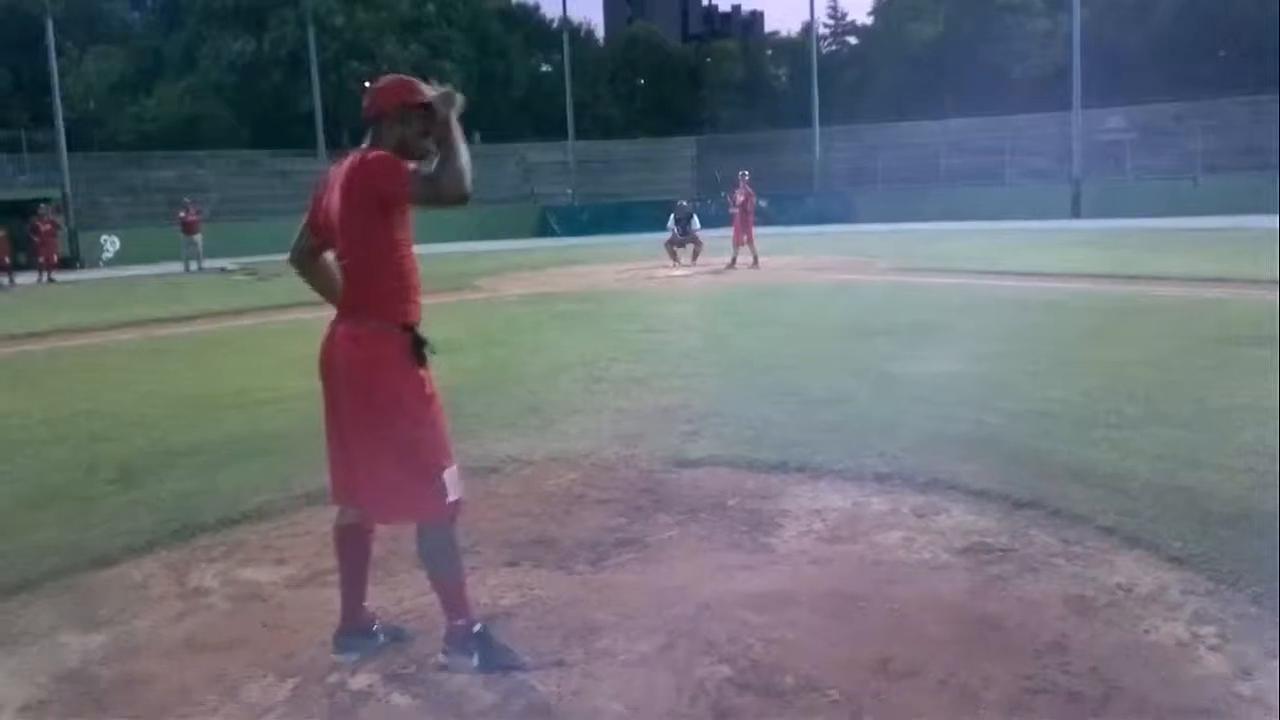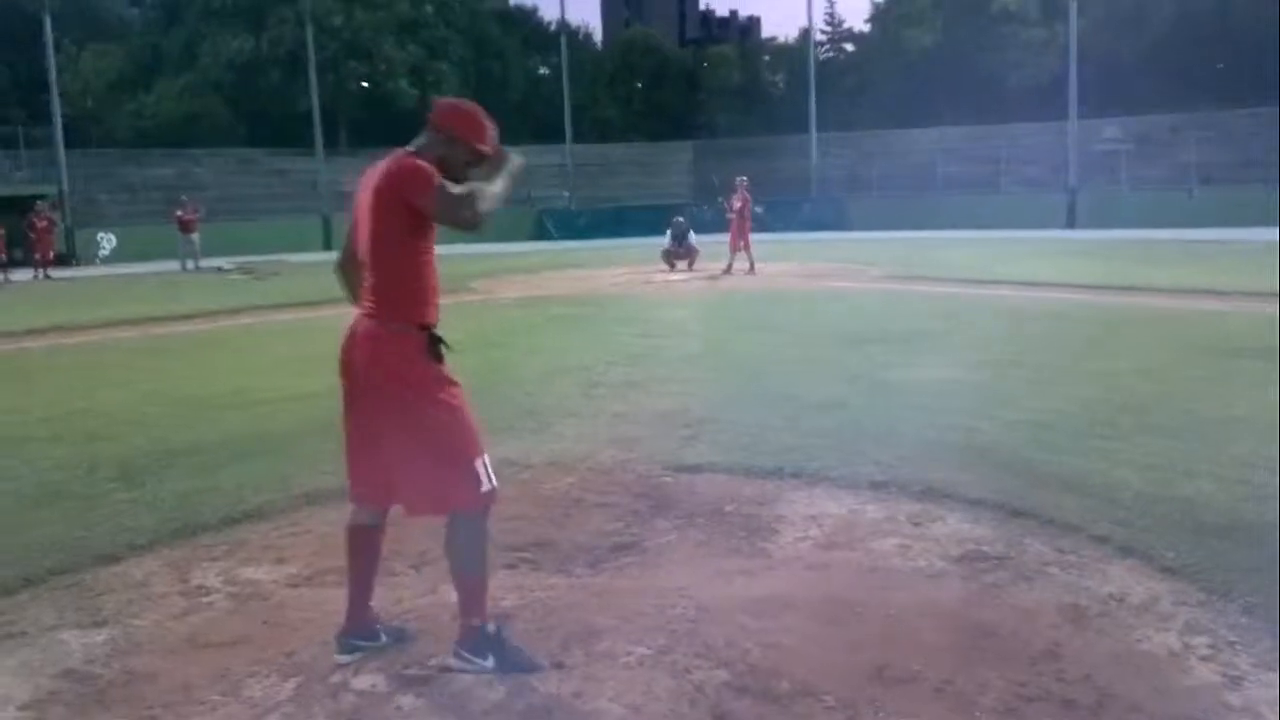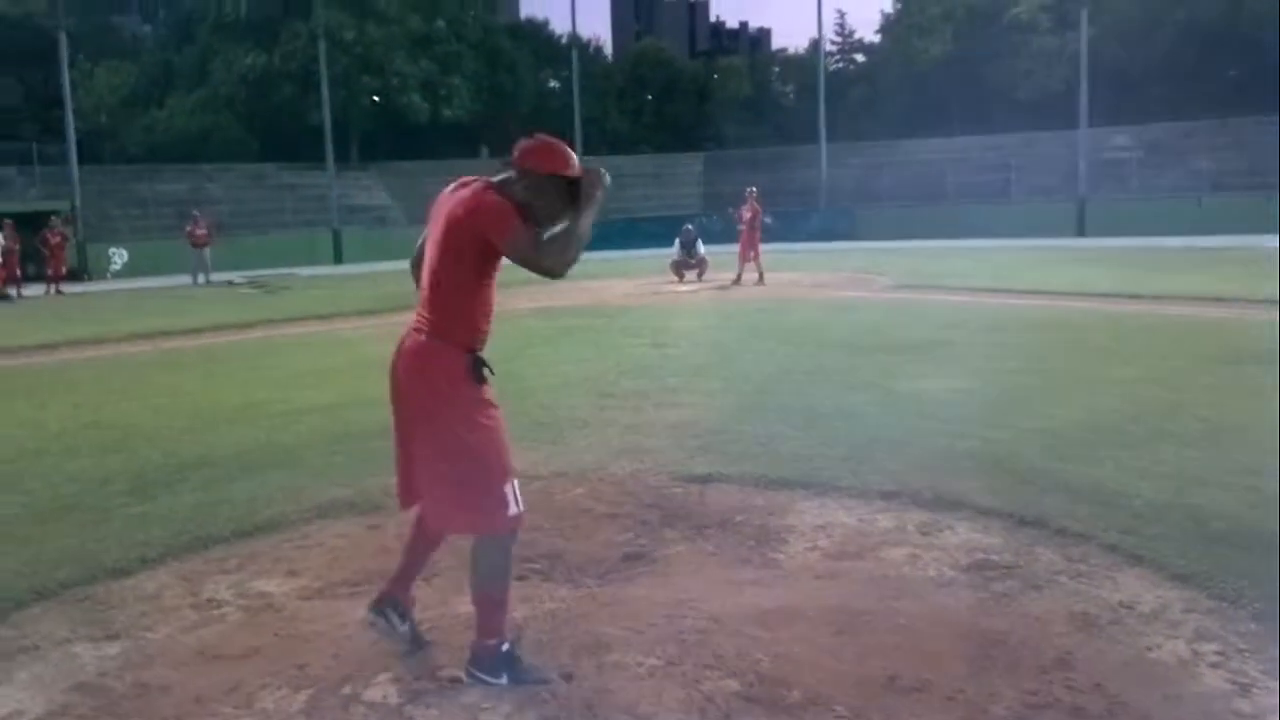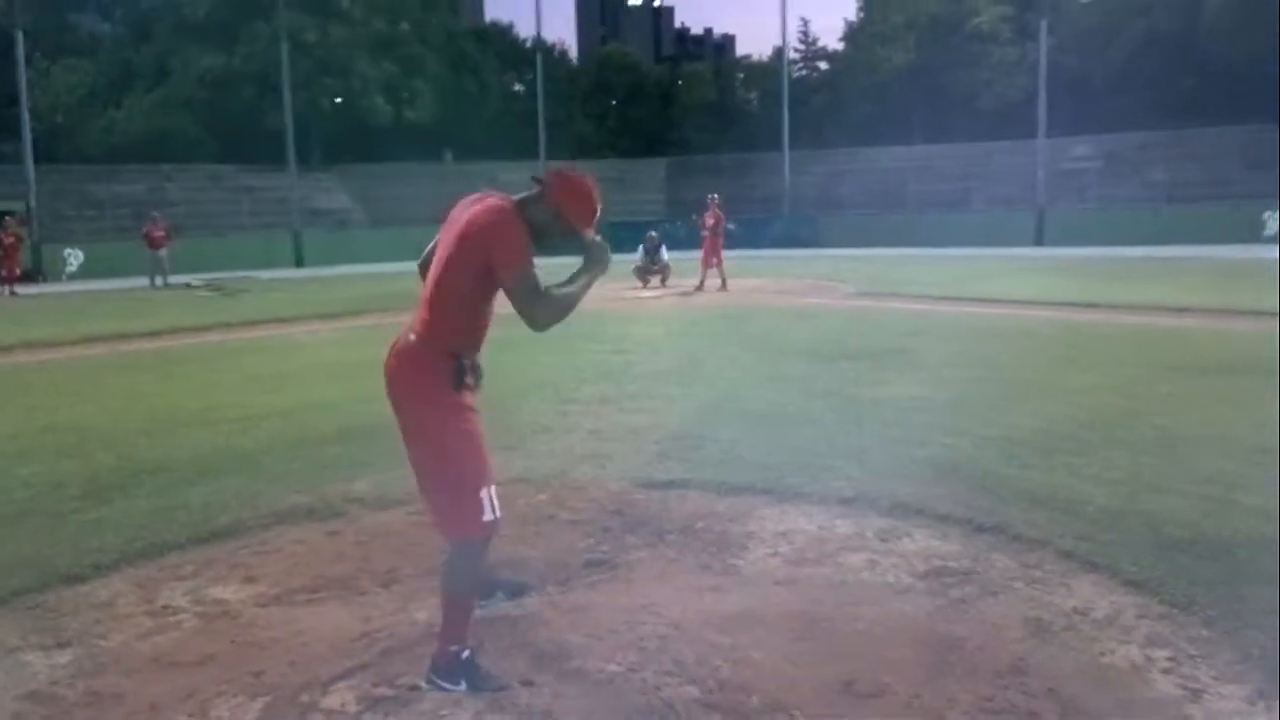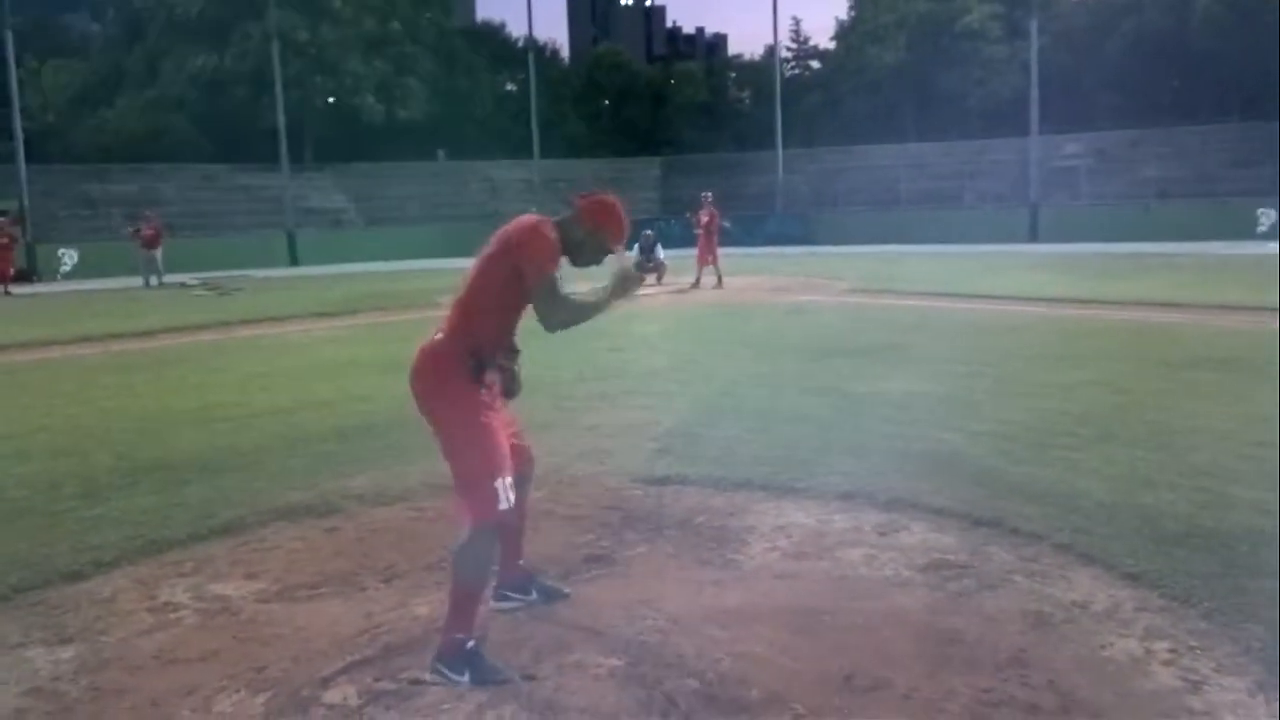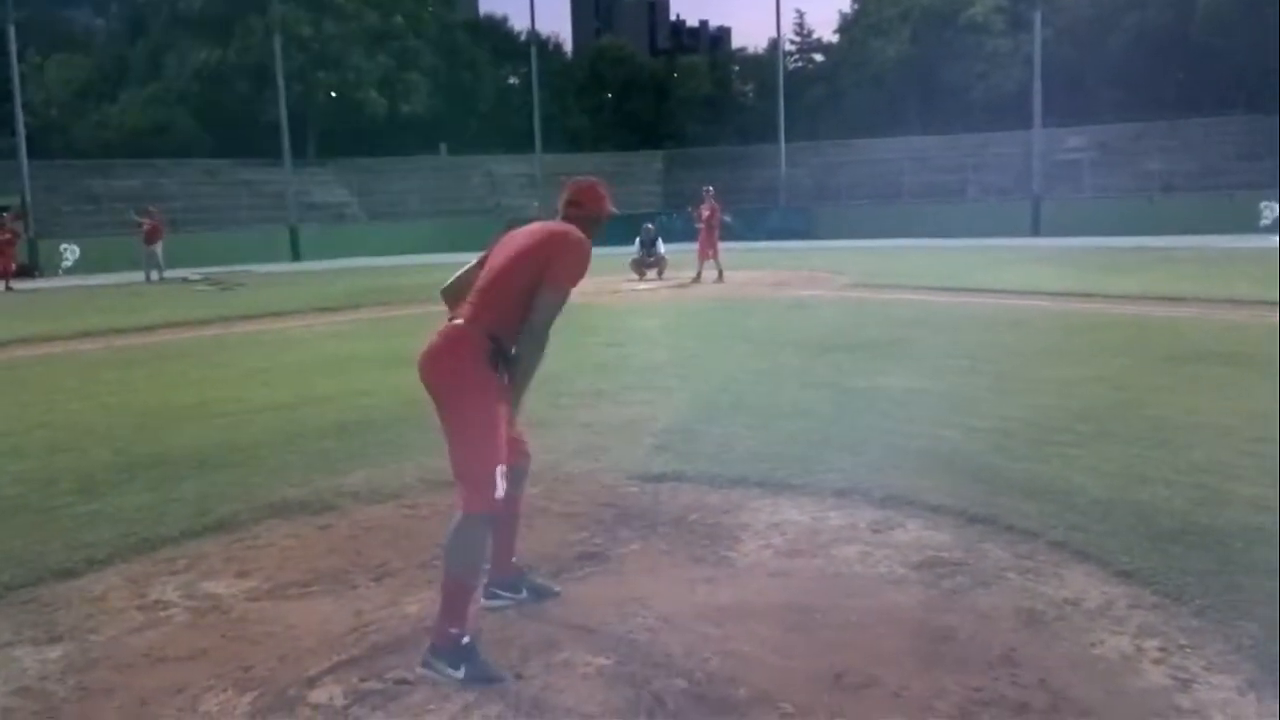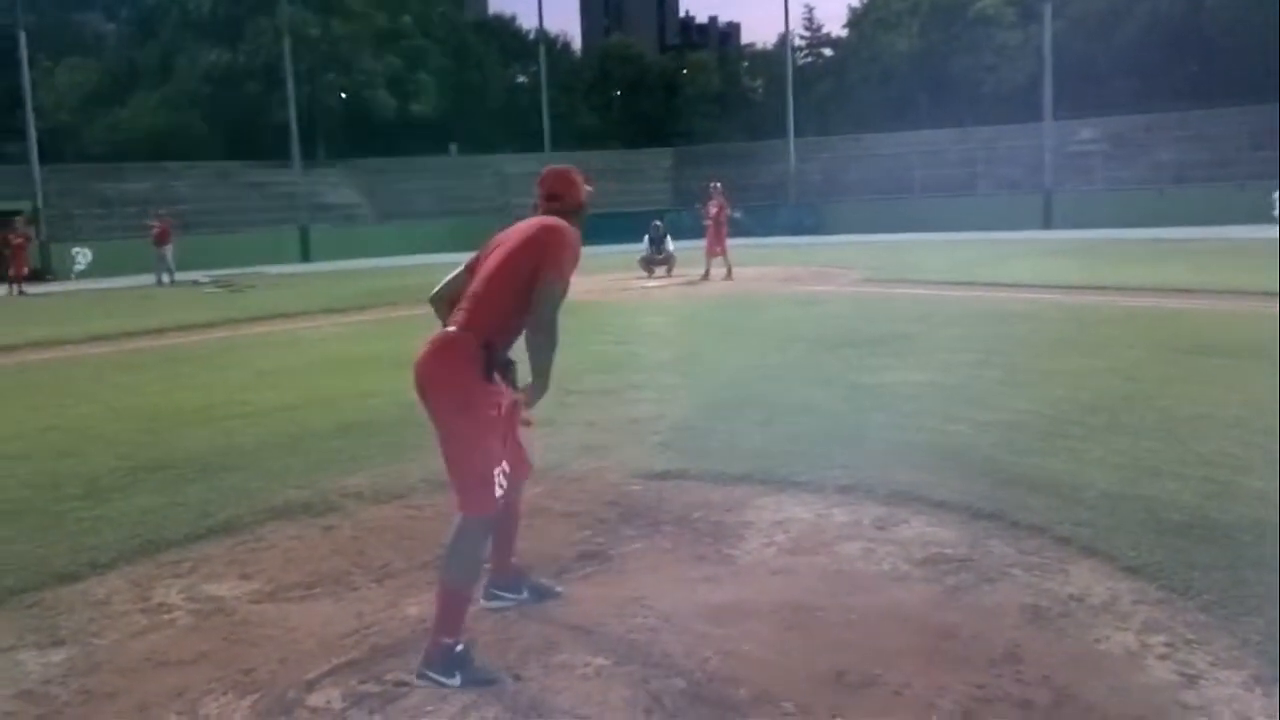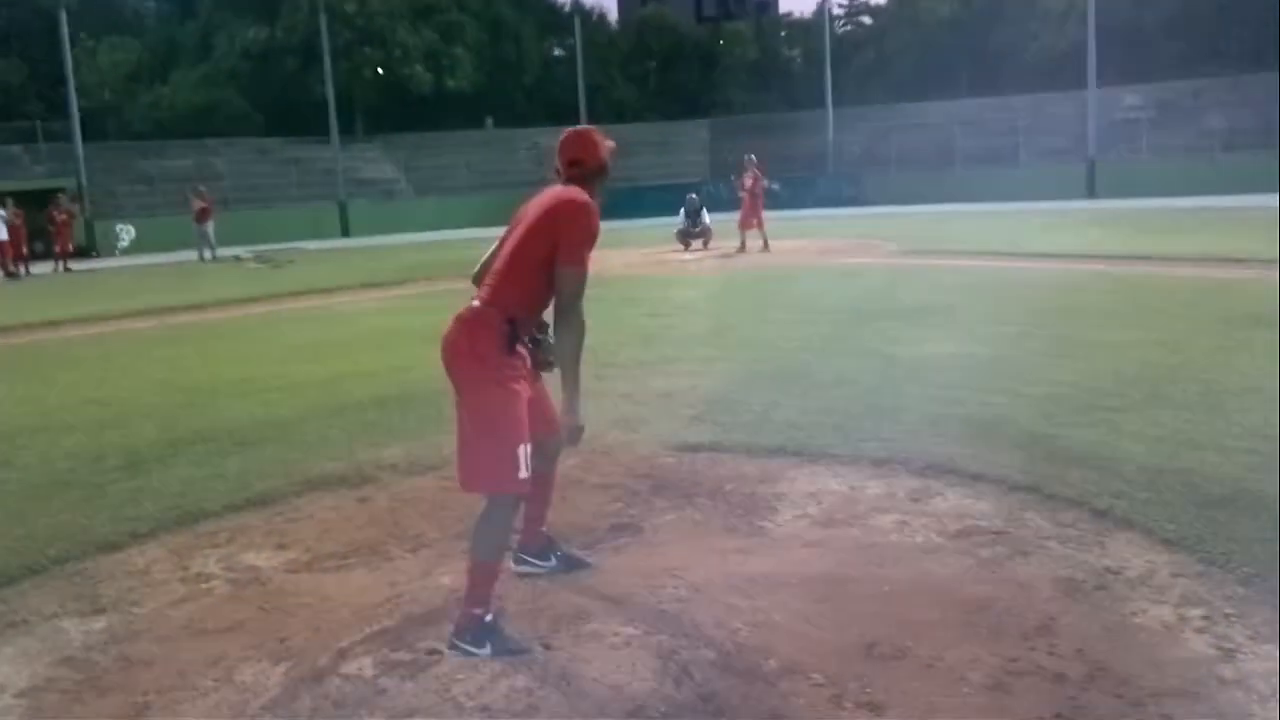
dt=0.3s
person 1, frame 1
left shoulder: (339, 176)
right shoulder: (376, 168)
left elbow: (304, 256)
right elbow: (455, 189)
right wrist: (450, 125)
left hip: (347, 343)
right hip: (386, 351)
left knee: (359, 493)
right knee: (436, 499)
left ankle: (354, 624)
right ankle: (463, 635)
person 1, frame 2
left shoulder: (378, 175)
right shoulder: (410, 173)
left elbow: (348, 262)
right elbow: (469, 214)
right wrist: (502, 168)
left hip: (366, 343)
right hip: (405, 350)
left knee: (375, 492)
right knee: (470, 492)
left ankle: (359, 624)
right ankle: (477, 636)
person 1, frame 3
left shoulder: (459, 191)
right shoulder: (488, 205)
left elbow: (419, 263)
right elbow: (553, 262)
right wrist: (590, 203)
left hip: (420, 356)
right hip: (448, 369)
left knee: (444, 494)
right knee: (499, 514)
left ankle: (394, 601)
right ankle: (490, 653)
person 1, frame 4
left shoulder: (479, 204)
right shoulder: (503, 224)
left elbow: (426, 267)
right elbow: (538, 314)
right wrist: (591, 270)
left hip: (421, 361)
right hip: (434, 374)
left knee: (465, 488)
right knee: (474, 515)
left ankle: (473, 581)
right ankle: (450, 659)
person 1, frame 5
left shoulder: (530, 234)
right shoulder: (539, 235)
right elbow: (554, 315)
left wrist: (503, 355)
right wrist: (615, 290)
left hip: (469, 366)
right hip: (454, 373)
left knee: (516, 469)
right knee: (494, 506)
left ankle: (512, 581)
right ankle: (456, 650)
person 1, frame 6
left shoulder: (523, 235)
right shoulder: (574, 243)
left elbow: (453, 290)
right elbow: (536, 327)
right wrist: (515, 389)
left hip: (456, 352)
right hip: (467, 361)
left knee: (513, 464)
right knee: (484, 497)
left ankle: (503, 577)
right ankle: (448, 643)
person 1, frame 7
left shoulder: (511, 235)
right shoulder: (562, 236)
left elbow: (441, 297)
right elbow: (541, 319)
right wrist: (539, 384)
left hip: (455, 360)
right hip: (463, 369)
left knee: (510, 468)
right knee: (482, 505)
left ankle: (503, 578)
right ankle: (442, 653)
person 1, frame 8
left shoulder: (544, 202)
right shoulder: (579, 209)
left elbow: (482, 275)
right elbow: (567, 311)
right wrist: (572, 400)
left hip: (495, 338)
right hip: (486, 346)
left knee: (548, 436)
right knee: (507, 483)
left ankle: (533, 547)
right ankle: (473, 622)
